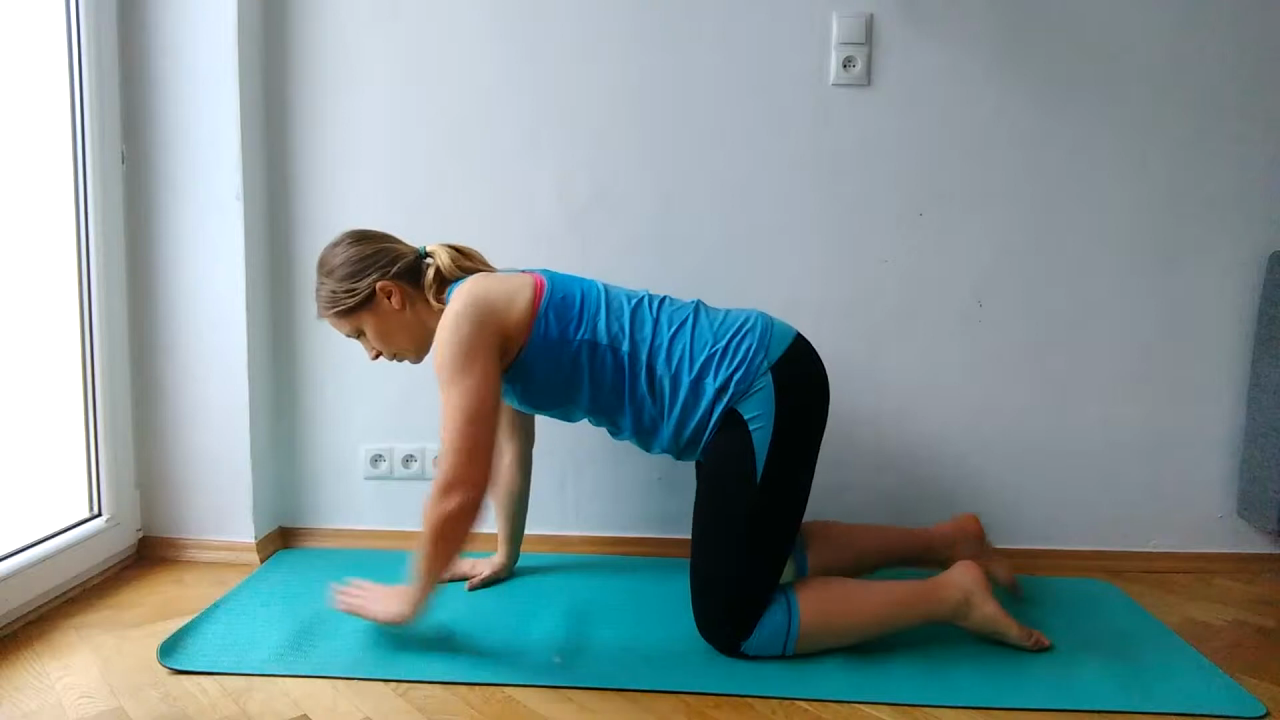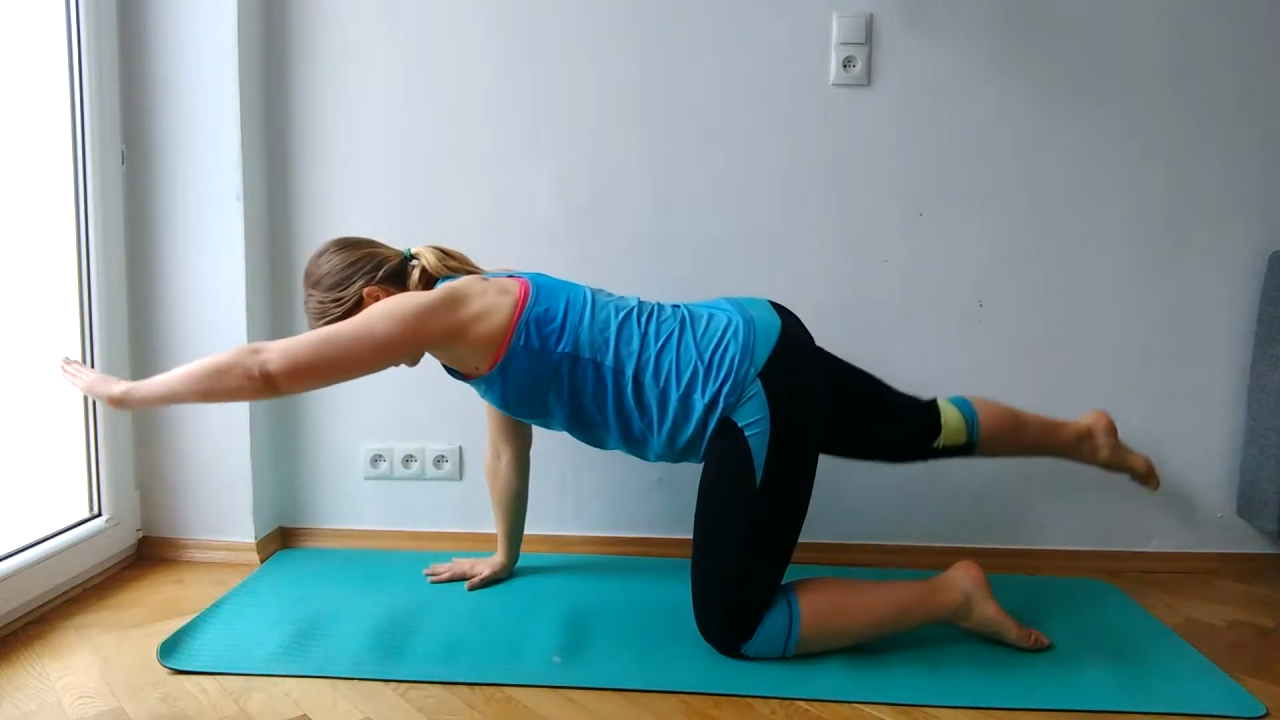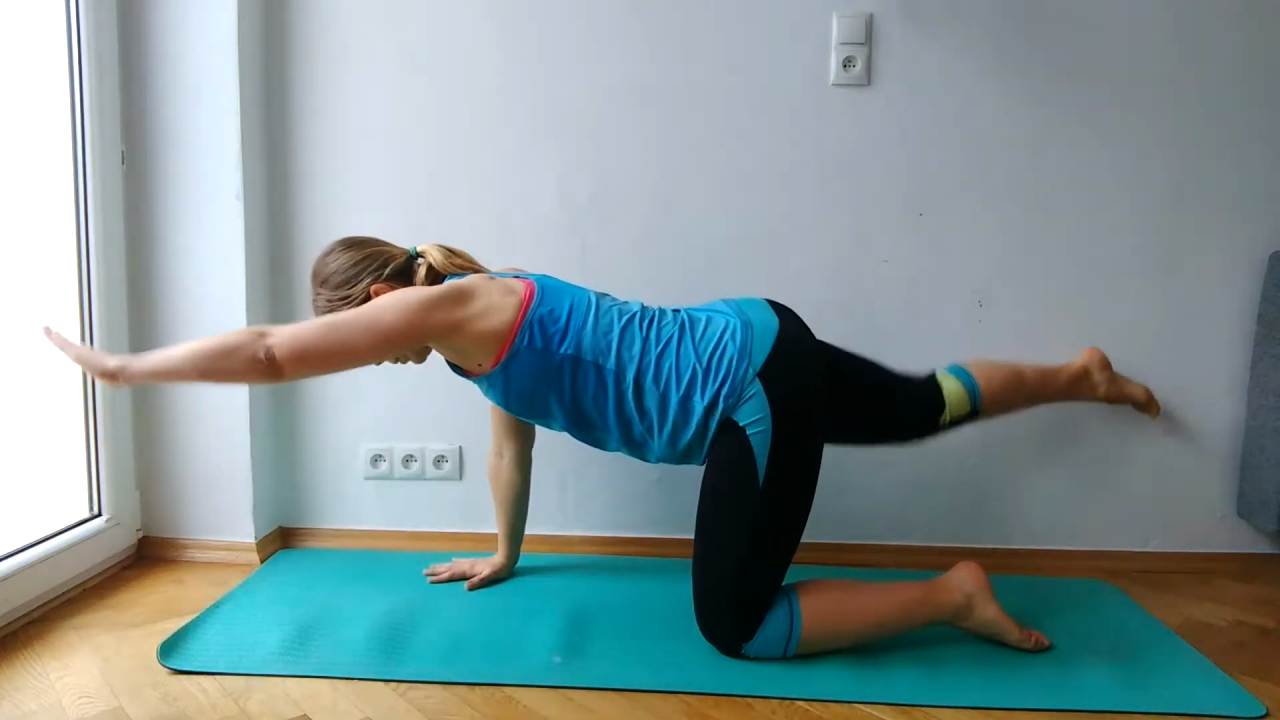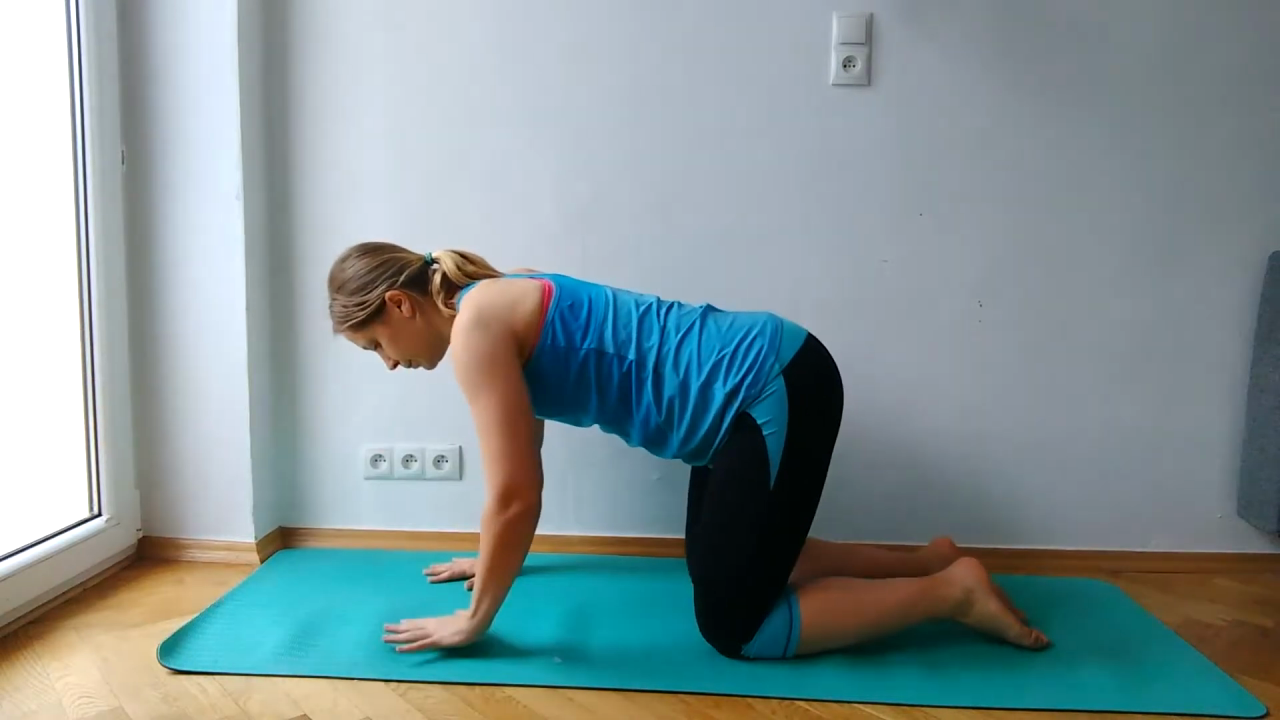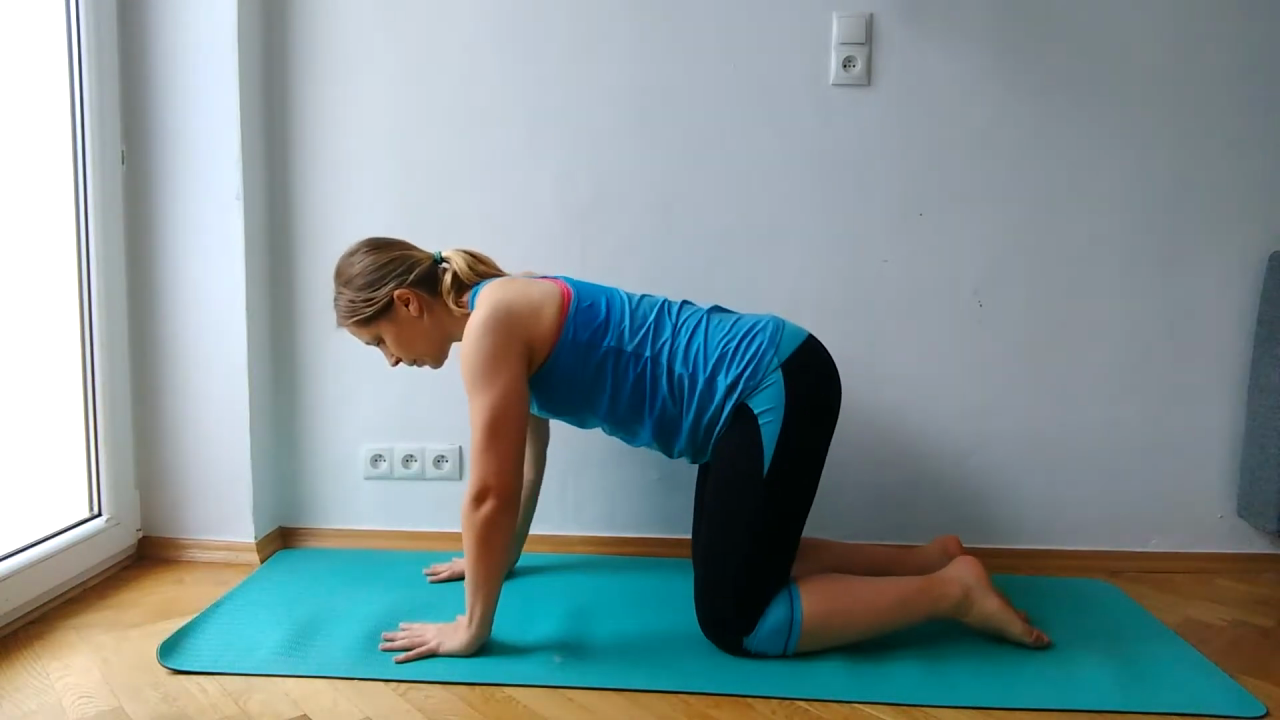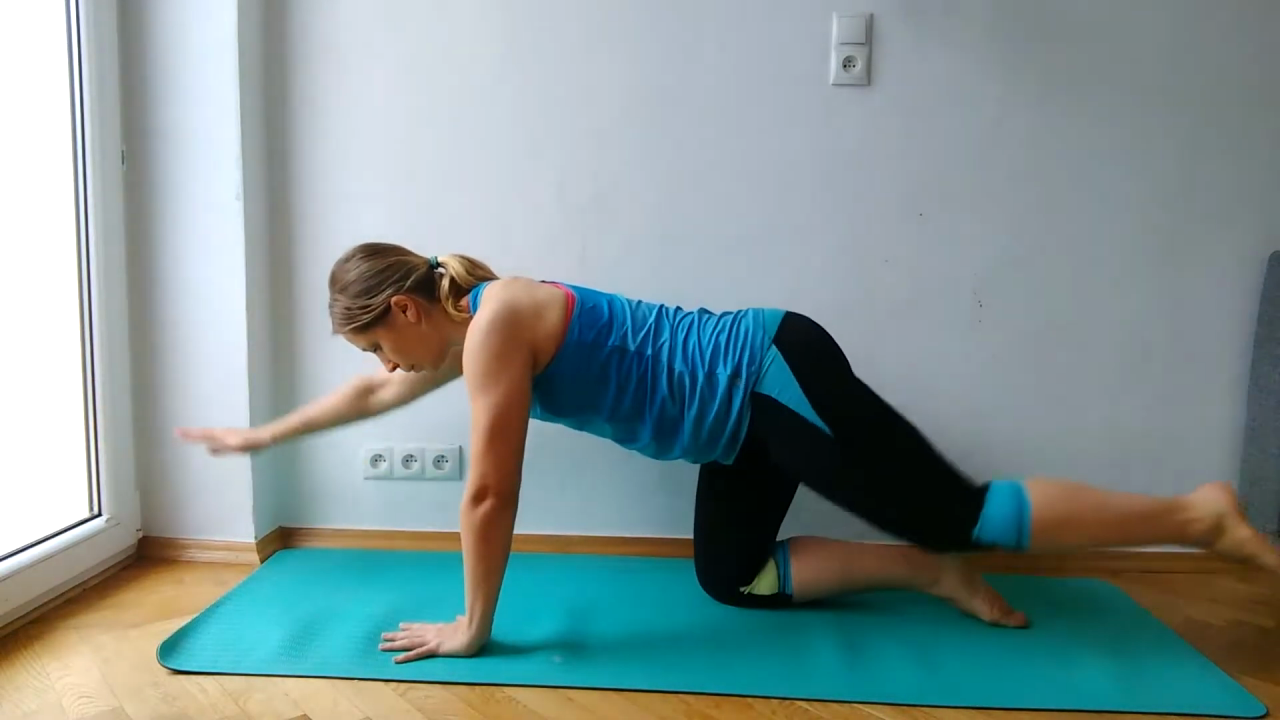
dt=0.7s
person 1, frame 1
left shoulder: (465, 319)
right shoulder: (485, 307)
left elbow: (459, 486)
right elbow: (511, 443)
left wrist: (411, 596)
right wrist: (502, 556)
left hip: (761, 388)
right hip: (755, 383)
left knee: (732, 623)
right knee: (759, 556)
left ankle: (953, 594)
right ankle: (945, 541)
person 1, frame 2
left shoulder: (441, 313)
right shoulder: (477, 312)
left elbow: (268, 368)
right elbow: (508, 440)
left wrist: (128, 390)
right wrist: (502, 554)
left hip: (751, 387)
right hip: (757, 353)
left knee: (733, 624)
right knee: (917, 428)
left ankle: (951, 596)
right ankle: (1087, 437)
person 1, frame 3
left shoulder: (448, 306)
right shoulder: (481, 311)
left elbow: (268, 353)
right elbow: (511, 439)
left wrist: (122, 366)
right wrist: (501, 555)
left hip: (752, 387)
right hip: (757, 353)
left knee: (735, 624)
right knee: (919, 405)
left ankle: (952, 594)
right ankle: (1082, 375)
person 1, frame 4
left shoulder: (476, 325)
right shoulder: (500, 305)
left elbow: (515, 494)
right elbow: (523, 448)
left wrist: (473, 620)
right wrist: (493, 558)
left hip: (773, 393)
right hip: (757, 386)
left knee: (732, 624)
right knee: (727, 569)
left ankle: (951, 591)
right ankle: (932, 559)
person 1, frame 5
left shoulder: (489, 326)
right shoulder: (504, 313)
left elbow: (490, 492)
right elbow: (527, 460)
left wrist: (471, 627)
right wrist: (499, 559)
left hip: (773, 386)
right hip: (755, 387)
left knee: (732, 621)
right knee: (737, 564)
left ankle: (952, 590)
right ankle: (929, 559)
person 1, frame 6
left shoulder: (491, 326)
right shoulder: (467, 320)
left elbow: (489, 497)
right elbow: (375, 393)
left wrist: (471, 629)
right wrist: (261, 431)
left hip: (772, 376)
right hip: (746, 403)
left knee: (968, 510)
right knee: (729, 578)
right ankle: (934, 573)
